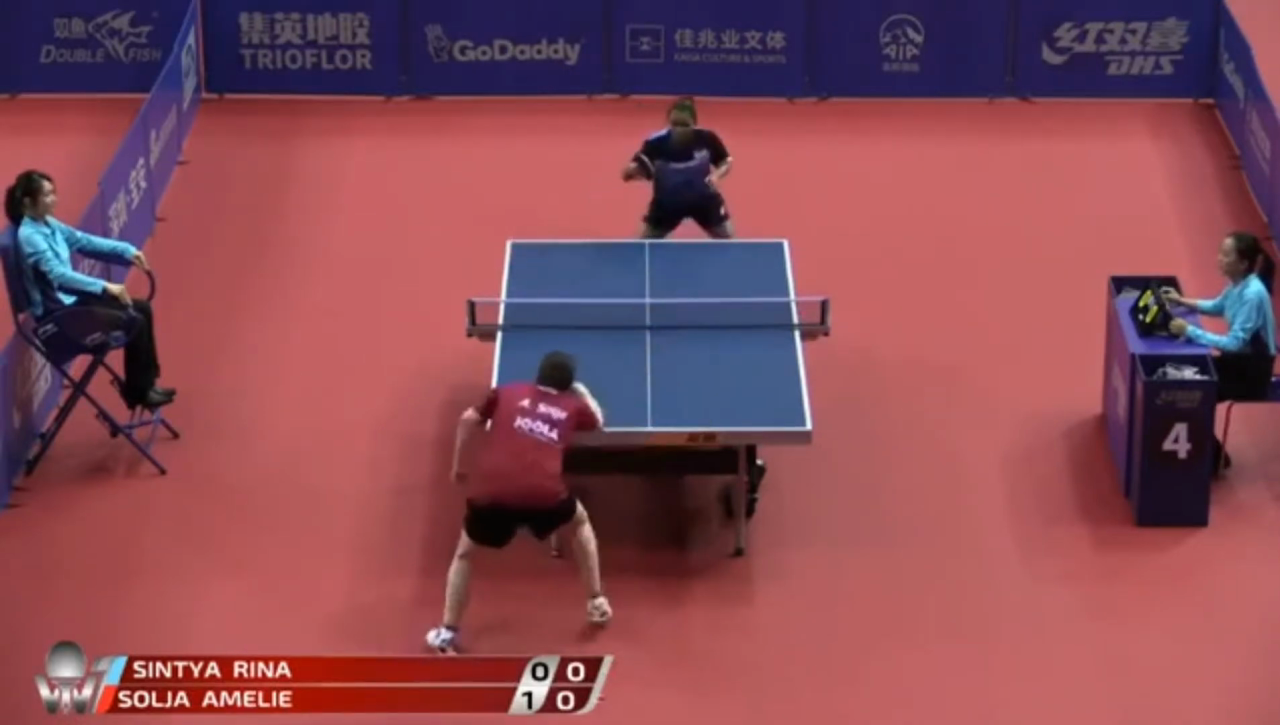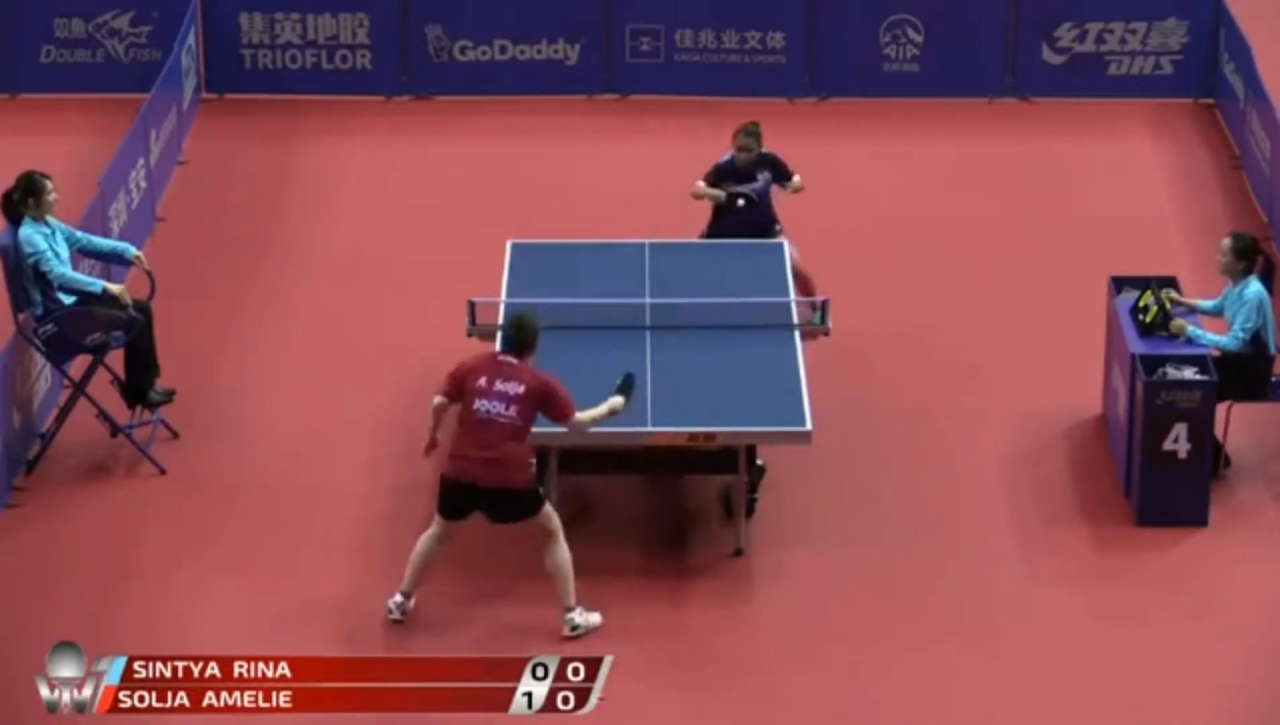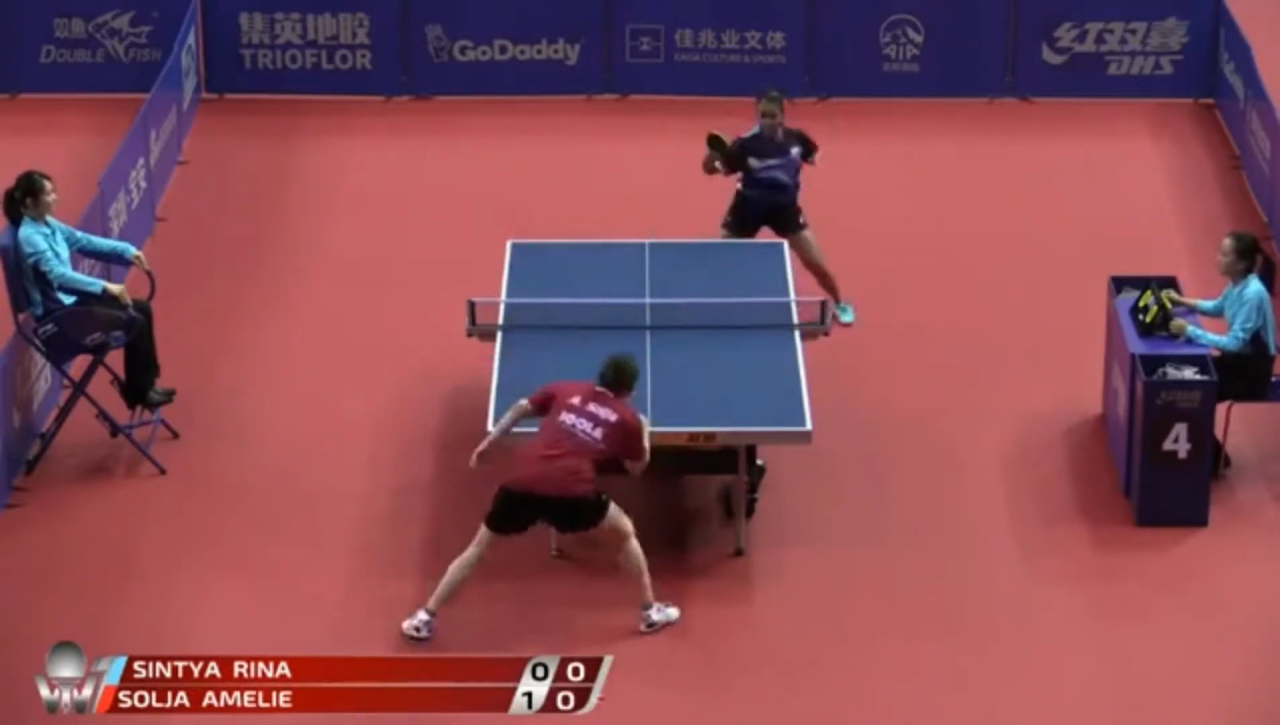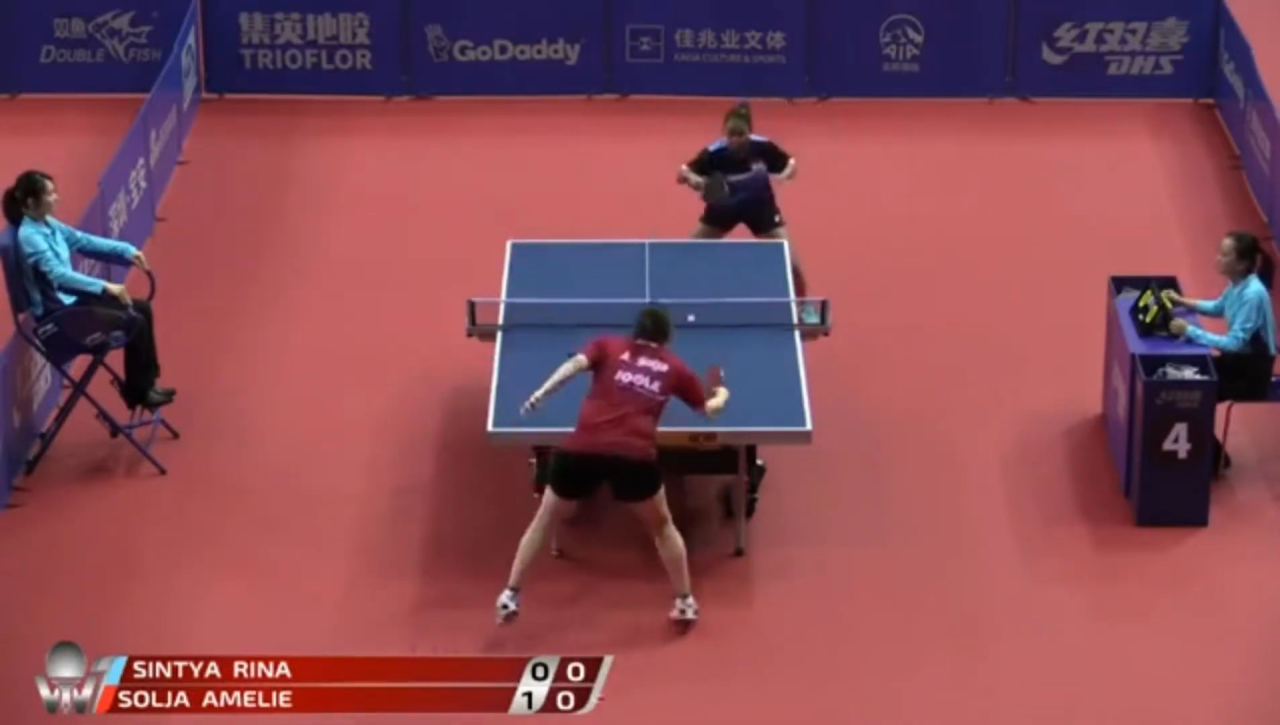
dt=0.4s
person 1, frame 1
left shoulder: (507, 392)
right shoulder: (573, 407)
left elbow: (468, 420)
right elbow: (597, 422)
left wrist: (457, 466)
right wrist: (583, 392)
left hip: (492, 494)
right hip: (545, 495)
left knee: (464, 556)
right knee: (580, 522)
left ankle: (448, 633)
right ankle: (597, 602)
person 1, frame 2
left shoulder: (471, 366)
right shoulder: (540, 383)
left elbow: (439, 404)
right elbow: (577, 422)
left wrist: (432, 436)
right wrist: (612, 405)
left hip: (460, 473)
right hip: (512, 480)
left knee: (438, 530)
right knee: (553, 534)
left ankle: (401, 600)
right ankle: (573, 615)
person 1, frame 3
left shoulder: (567, 391)
right shoulder: (629, 420)
left elbow: (521, 408)
right elbow: (637, 468)
left wrist: (488, 441)
right wrist: (642, 435)
left hip: (523, 483)
right hip: (572, 492)
left knee: (476, 550)
right knee: (626, 534)
left ankle: (424, 619)
right ankle: (651, 612)
person 1, frame 4
left shoulder: (608, 345)
right shoulder: (676, 367)
left elbow: (576, 363)
right elbow: (708, 409)
left wrist: (542, 392)
right wrist: (721, 395)
left hip: (584, 448)
right hip: (636, 456)
left knee: (544, 521)
right knee: (662, 526)
left ankle: (511, 596)
right ankle: (684, 603)
person 2, frame 1
left shoulder: (47, 223)
right shoulder: (29, 236)
left elbow: (84, 241)
right elbow: (58, 275)
left wrist: (126, 250)
right wrist: (104, 286)
left hip: (72, 296)
right hip: (57, 311)
left knee: (142, 309)
right knee: (134, 322)
left ankle: (145, 382)
right ankle: (138, 392)
person 2, frame 2
left shoulder: (48, 223)
right shoulder: (29, 236)
left elbow: (84, 240)
right elbow: (58, 274)
left wrist: (126, 250)
right wrist: (105, 287)
left hip: (72, 296)
right hip: (57, 311)
left knee: (142, 309)
right knee: (134, 323)
left ankle: (146, 382)
right ankle: (138, 392)
person 2, frame 3
left shoulder: (47, 223)
right shoulder: (29, 236)
left elbow: (84, 240)
right elbow: (58, 274)
left wrist: (126, 250)
right wrist: (105, 286)
left hip: (72, 296)
right hip: (57, 310)
left knee: (142, 309)
right knee: (134, 323)
left ankle: (146, 382)
right ankle: (138, 392)
person 2, frame 4
left shoulder: (47, 223)
right shoulder: (29, 236)
left elbow: (84, 240)
right elbow: (58, 274)
left wrist: (126, 250)
right wrist: (105, 287)
left hip: (71, 296)
right hip: (57, 311)
left knee: (142, 309)
right knee: (134, 323)
left ankle: (145, 383)
right ankle: (138, 392)
person 3, frame 1
left shoulder: (1253, 294)
right shoulder: (1237, 284)
left elbow: (1234, 343)
right elbow: (1217, 307)
left wrist: (1189, 331)
right wrist: (1182, 301)
left hip: (1254, 370)
right hip: (1240, 358)
left ankle: (1215, 456)
person 3, frame 2
left shoulder: (1252, 295)
right shoulder: (1237, 284)
left elbow: (1234, 343)
right elbow: (1217, 307)
left wrist: (1189, 331)
right wrist: (1182, 301)
left hip: (1254, 370)
right hip: (1239, 358)
left ankle: (1214, 456)
person 3, frame 3
left shoulder: (1252, 294)
right shoulder: (1237, 284)
left elbow: (1234, 343)
right elbow: (1217, 307)
left wrist: (1189, 331)
right wrist: (1183, 301)
left hip: (1254, 369)
right hip: (1239, 358)
left ankle: (1215, 456)
person 3, frame 4
left shoulder: (1253, 294)
right shoulder: (1237, 284)
left elbow: (1234, 343)
right elbow: (1218, 308)
left wrist: (1189, 331)
right wrist: (1183, 301)
left hip: (1254, 370)
right hip: (1239, 358)
left ankle: (1214, 456)
person 4, frame 1
left shoulder: (706, 139)
right shoulder: (656, 144)
left elbow: (726, 162)
right elbow: (626, 175)
left wrist: (716, 176)
right wrist: (635, 170)
left hip: (704, 201)
right hip: (667, 204)
person 4, frame 2
left shoulder: (768, 161)
right shoulder: (723, 167)
left elbow: (795, 183)
right elbow: (697, 191)
left wrist: (794, 186)
right wrist: (713, 194)
left hip: (763, 224)
right hip: (727, 226)
left knee: (798, 273)
left ankle: (815, 313)
person 4, frame 3
left shoulder: (797, 138)
right shoulder: (745, 143)
left elbow: (813, 157)
right elbow: (711, 169)
left wrist: (812, 162)
right wrist: (711, 161)
left hip: (785, 206)
right hip: (748, 206)
left knee: (815, 264)
left ankle: (840, 304)
person 4, frame 4
left shoulder: (763, 147)
right shoulder: (713, 153)
left elbow: (790, 163)
right elbow: (682, 173)
left wrist: (784, 176)
right wrist: (694, 179)
left hip: (759, 206)
right hip: (722, 207)
left knee: (790, 262)
left ankle: (804, 305)
